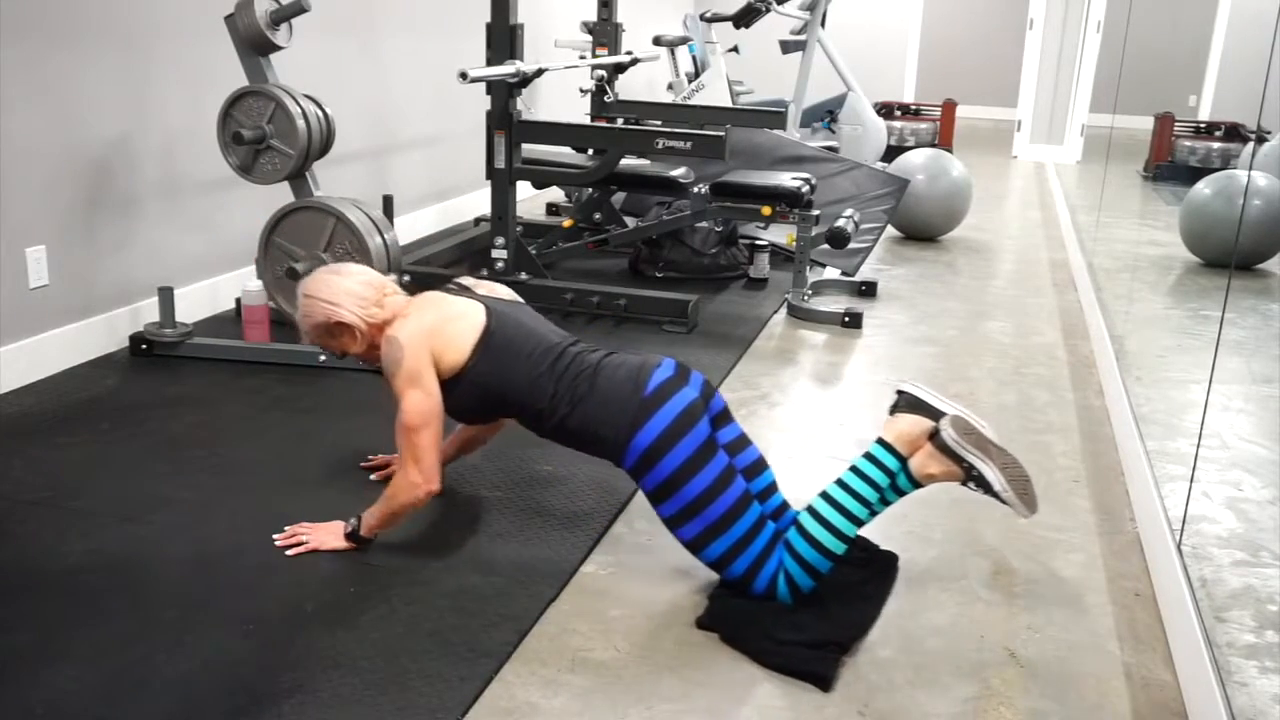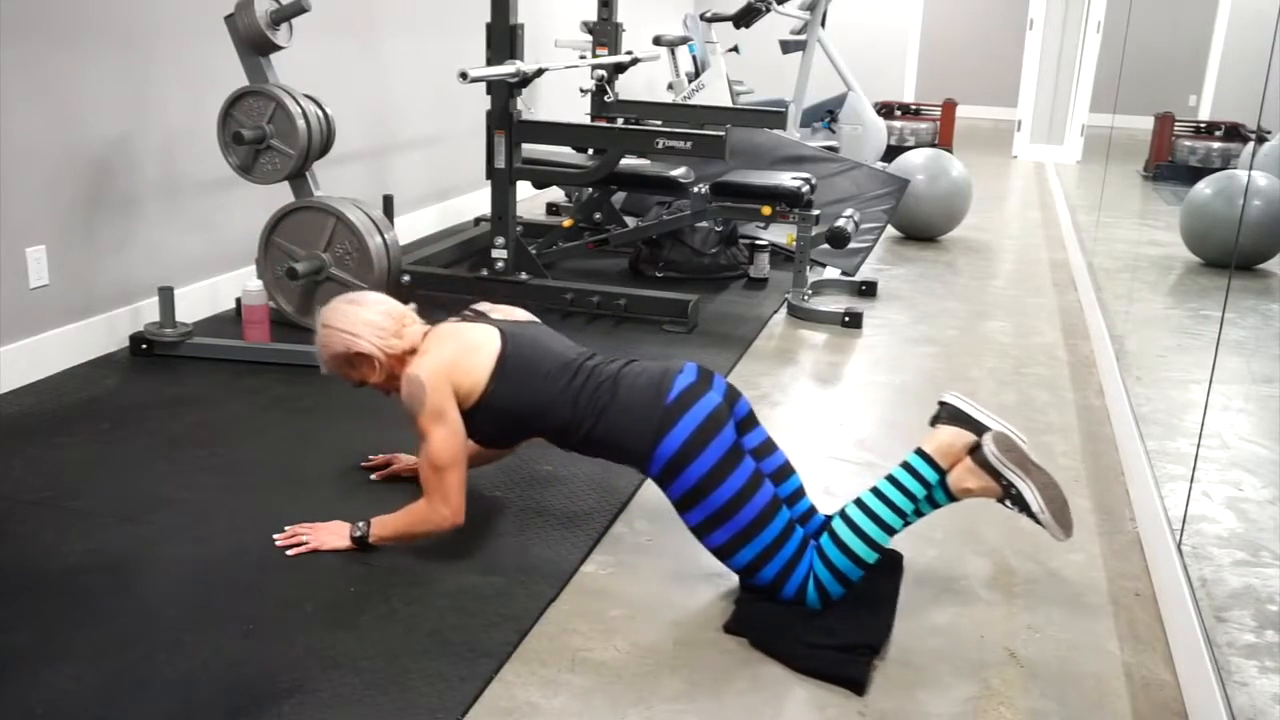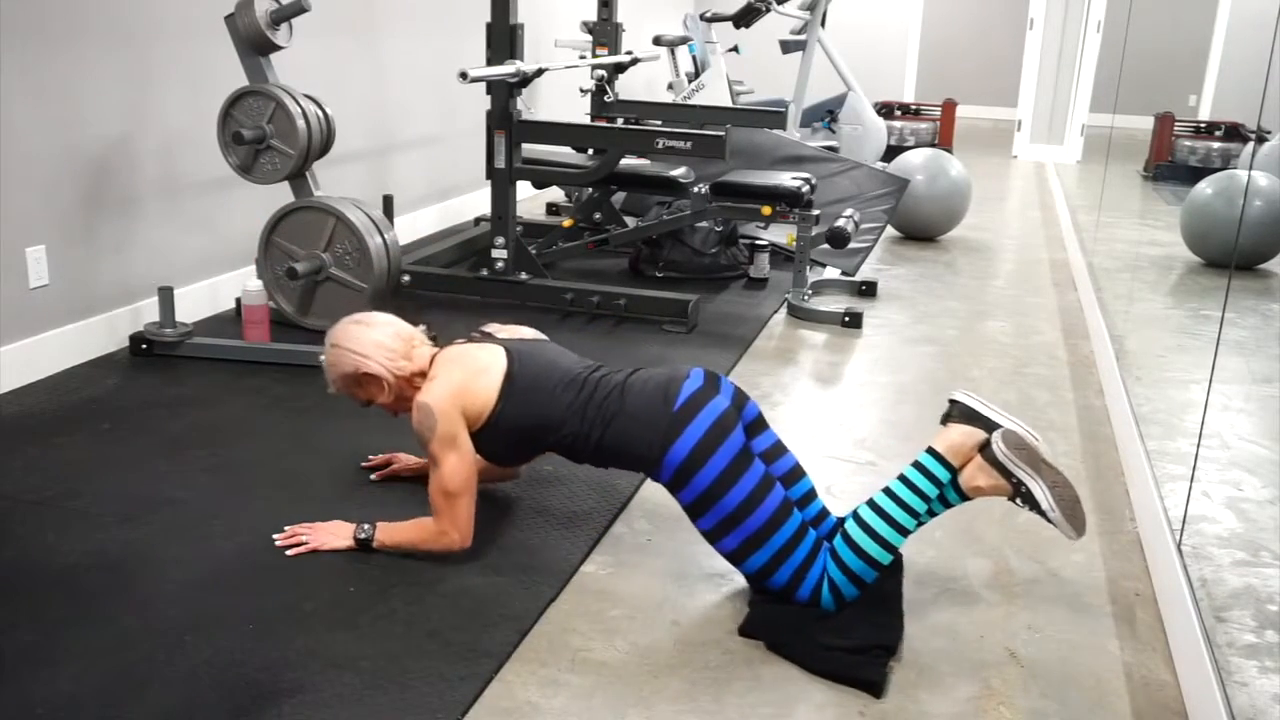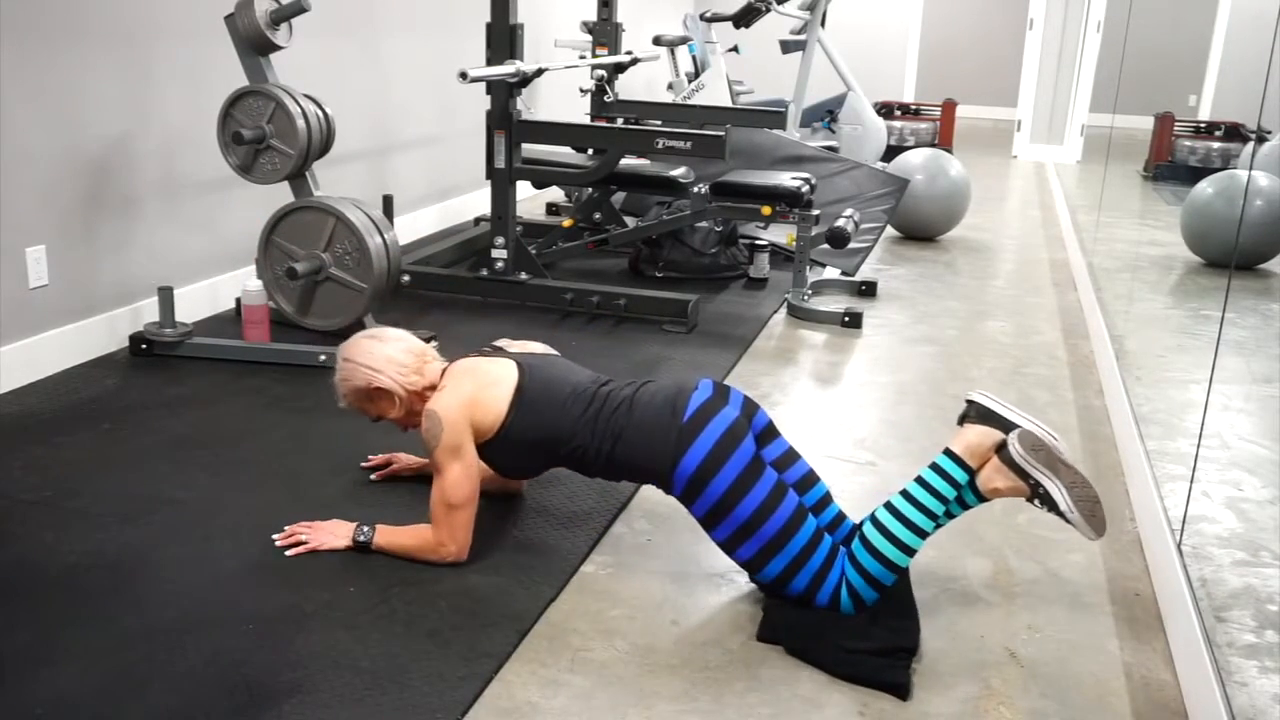
dt=0.3s
person 1, frame 1
left shoulder: (404, 340)
right shoulder: (464, 292)
left elbow: (420, 486)
left wrist: (353, 531)
right wrist: (427, 450)
left hip: (652, 429)
right hip: (673, 389)
left knee: (778, 577)
right knee: (781, 540)
left ankle: (913, 447)
right ankle: (916, 438)
person 1, frame 2
left shoulder: (425, 374)
right shoulder: (481, 317)
left elbow: (446, 514)
left wrist: (356, 532)
right wrist: (429, 459)
left hip: (674, 437)
right hip: (697, 394)
left knee: (808, 581)
right knee: (814, 545)
left ankle: (948, 455)
right ankle: (956, 453)
person 1, frame 3
left shoulder: (435, 397)
right shoulder: (487, 340)
left elbow: (453, 533)
right elbow: (510, 452)
left wrist: (360, 533)
right wrist: (432, 462)
left hip: (688, 442)
right hip: (707, 400)
left knee: (824, 585)
right knee: (827, 549)
left ankle: (961, 457)
right ankle: (968, 452)
person 1, frame 4
left shoulder: (444, 410)
right shoulder: (497, 358)
left elbow: (451, 543)
right elbow: (516, 465)
left wrist: (358, 533)
right wrist: (433, 466)
left hip: (697, 452)
right hip: (717, 408)
left knee: (841, 588)
right knee: (842, 555)
left ankle: (975, 456)
right ankle: (984, 452)
